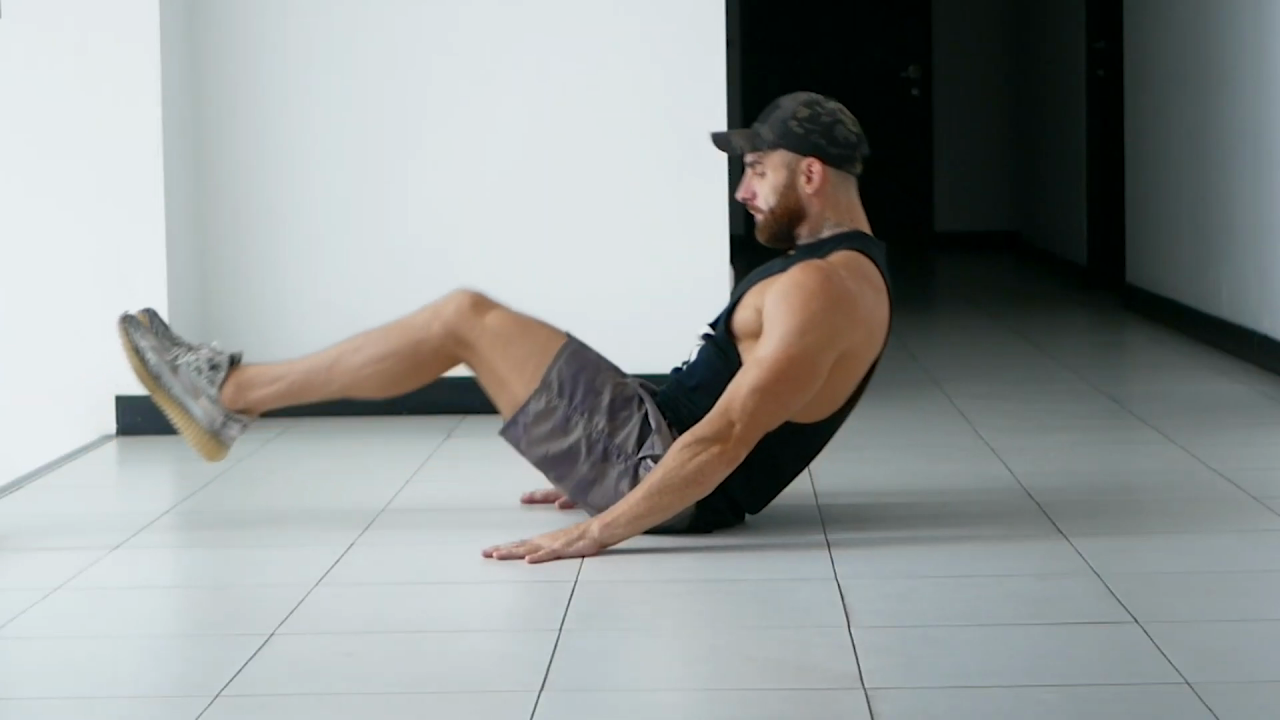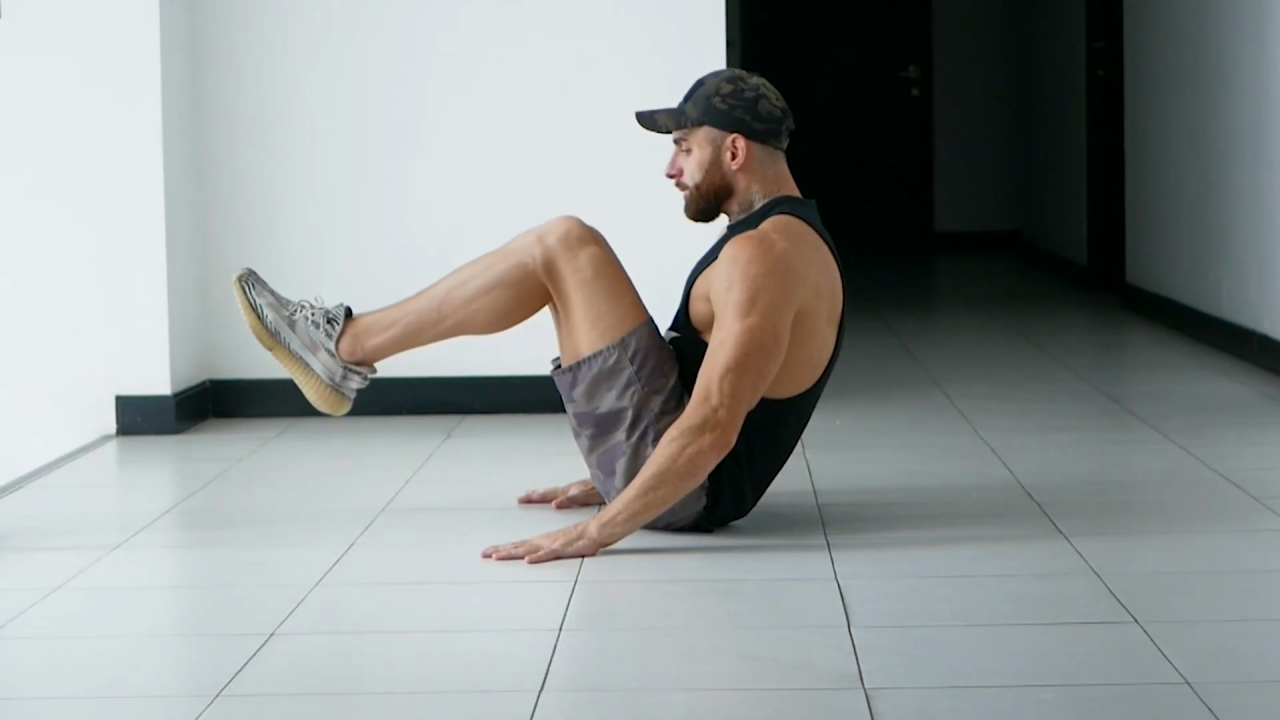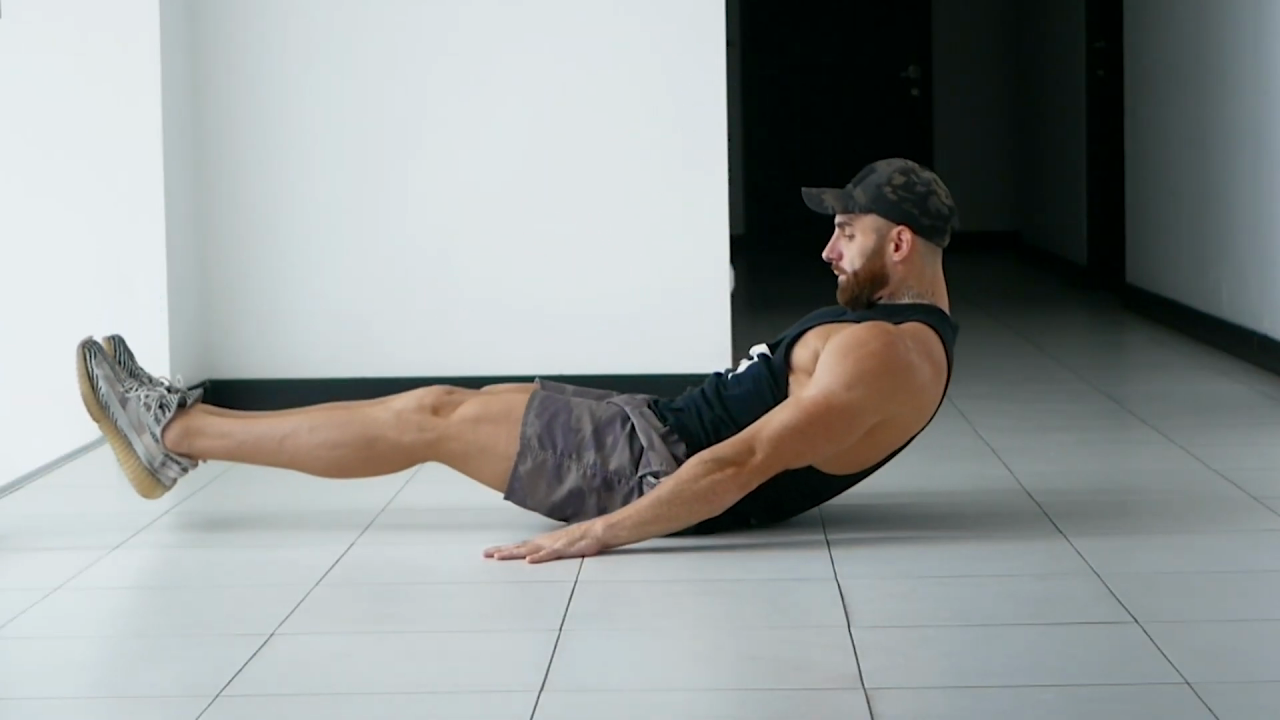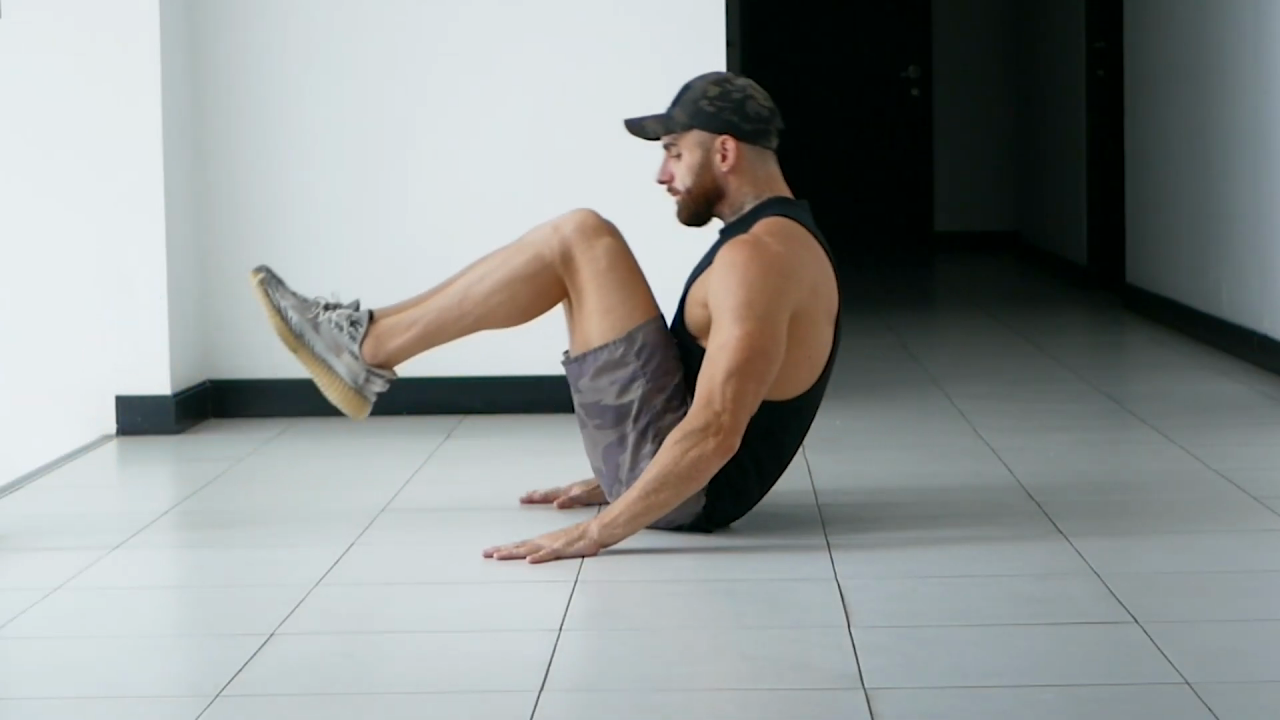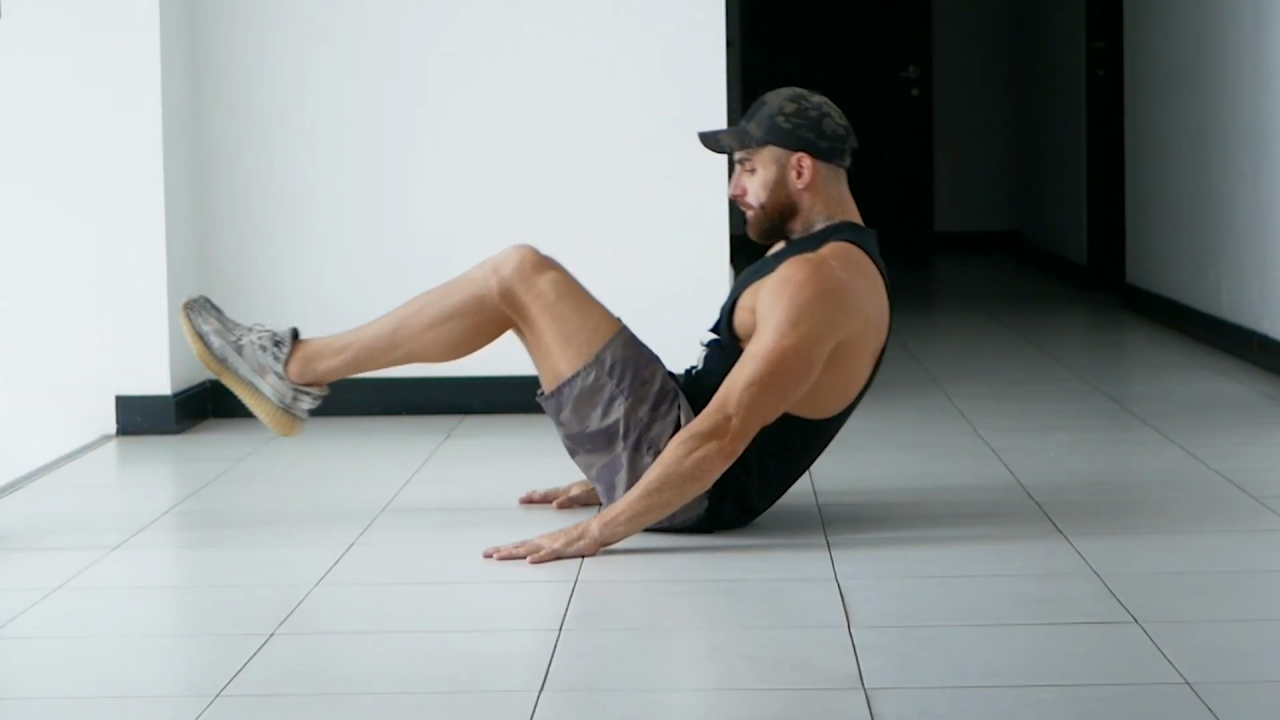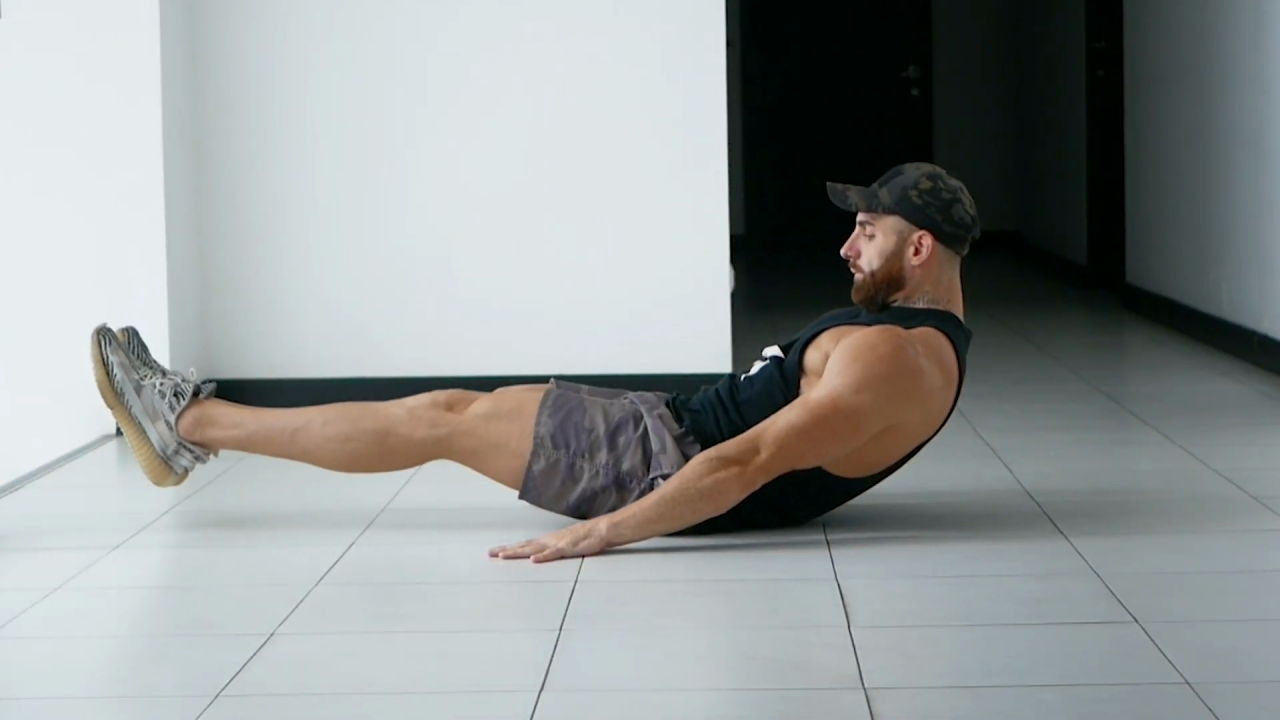
dt=0.7s
person 1, frame 1
left shoulder: (825, 288)
right shoulder: (839, 266)
left elbow: (726, 439)
left wrist: (596, 532)
right wrist: (598, 478)
left hip: (655, 465)
right hip: (665, 459)
left knee: (465, 318)
right knee: (481, 329)
left ankle: (228, 392)
right ankle: (243, 390)
person 1, frame 2
left shoulder: (763, 255)
right shoulder: (783, 237)
left elbow: (712, 428)
left wrist: (597, 532)
right wrist: (611, 478)
left hip: (687, 487)
right hip: (683, 469)
left knee: (565, 244)
right knee: (561, 255)
left ankle: (345, 346)
right ankle: (349, 344)
person 1, frame 3
left shoulder: (886, 356)
right shoulder: (905, 325)
left elbow: (743, 464)
left wrist: (597, 531)
right wrist: (597, 496)
left hip: (659, 461)
right hip: (660, 433)
left knee: (431, 415)
right knee: (444, 404)
left ankle: (172, 434)
right ankle: (181, 427)
person 1, frame 4
left shoulder: (756, 257)
right shoulder: (782, 234)
left elbow: (714, 433)
left wrist: (598, 532)
right wrist: (617, 476)
left hip: (689, 489)
right hip: (687, 472)
left knee: (581, 238)
right knee: (574, 247)
left ankle: (366, 348)
right ankle: (370, 343)
person 1, frame 5
left shoulder: (817, 280)
right shoulder: (835, 262)
left elbow: (723, 435)
left wrist: (600, 530)
right wrist: (609, 474)
left hip: (690, 487)
right hip: (681, 461)
left knee: (519, 273)
right knee: (522, 284)
left ankle: (293, 369)
right ankle: (299, 363)
person 1, frame 6
left shoulder: (897, 360)
right shoulder: (917, 330)
left elbow: (745, 465)
left wrist: (601, 531)
left hip: (670, 460)
right hip: (679, 429)
left knee: (443, 419)
right knee: (466, 409)
left ankle: (189, 423)
